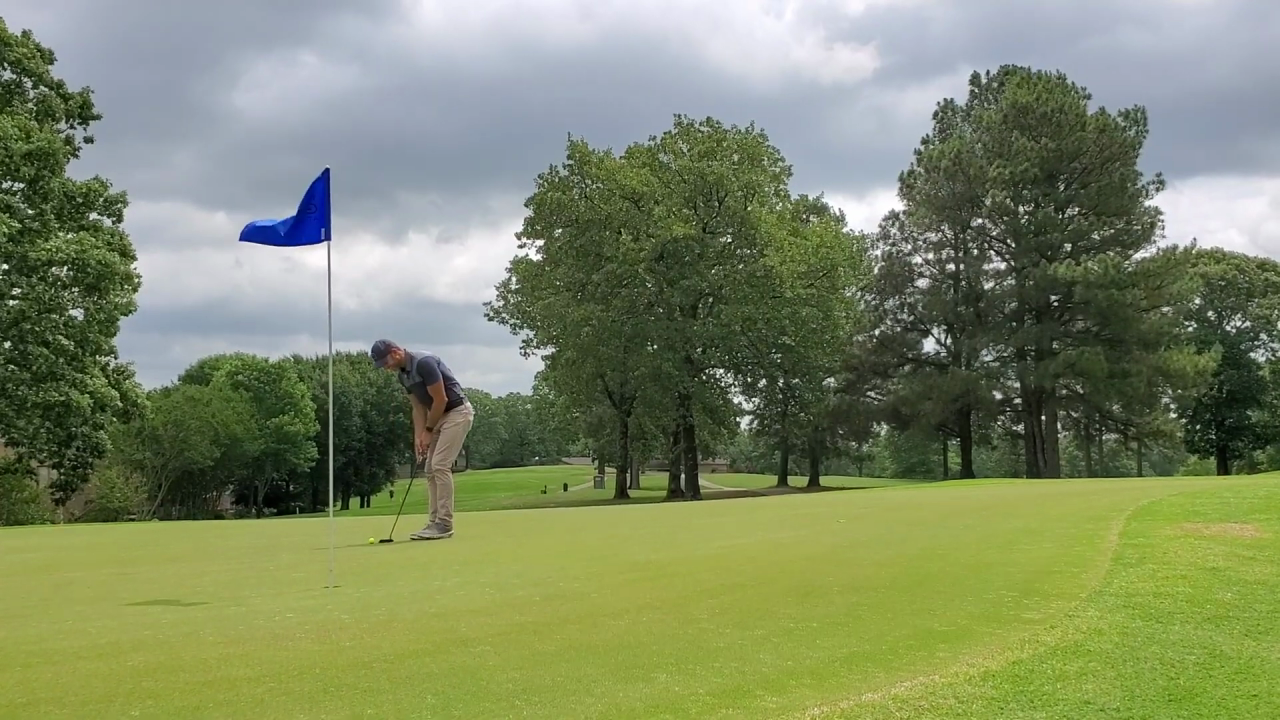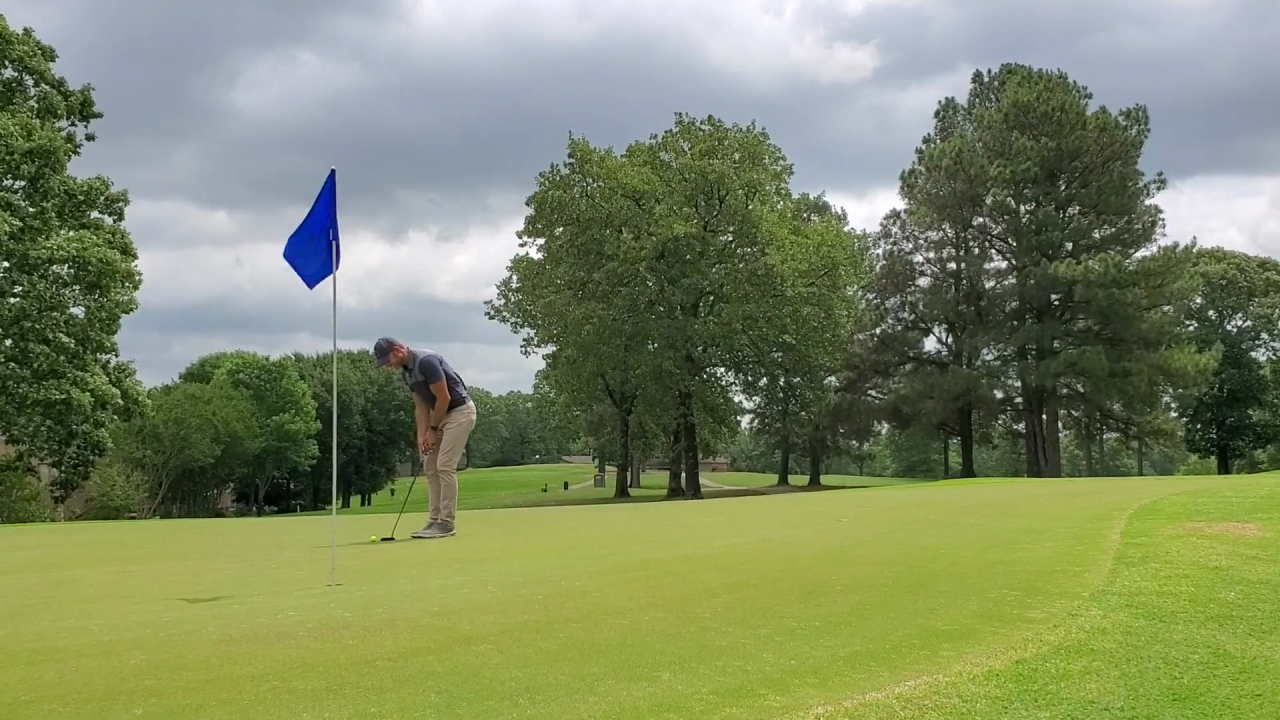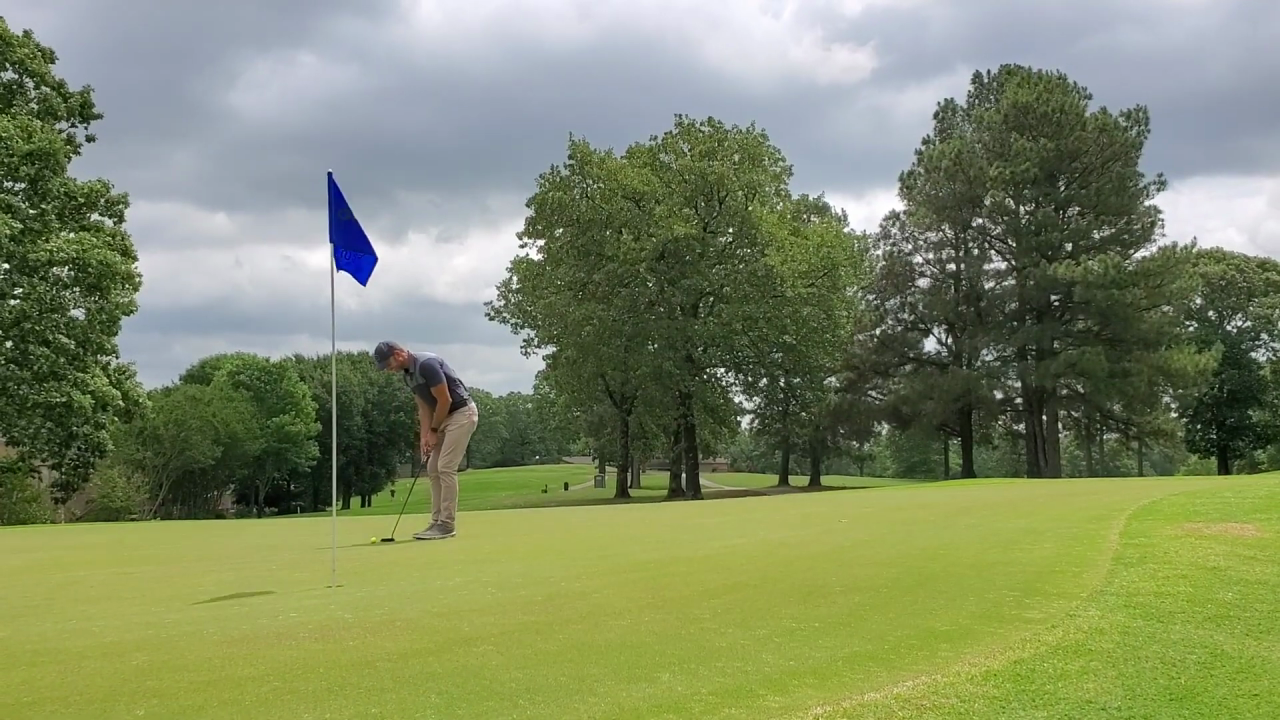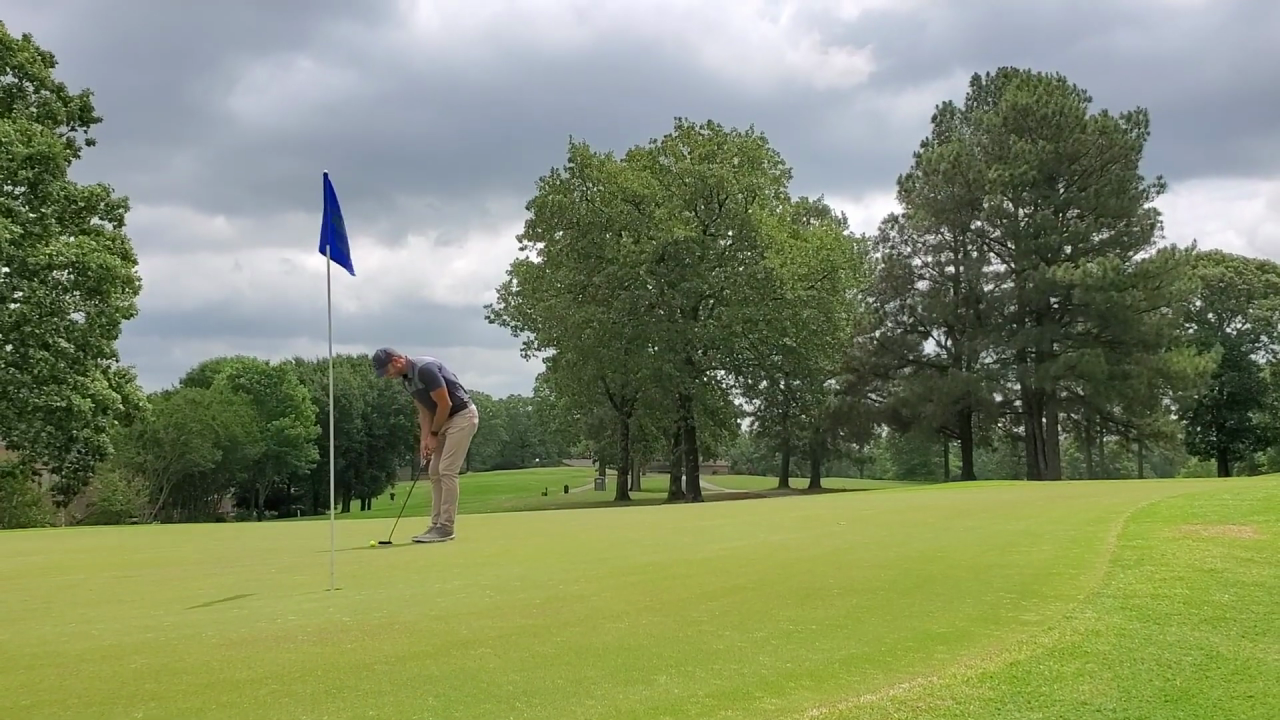
dt=0.2s
person 1, frame 1
left shoulder: (424, 363)
right shoulder: (403, 375)
left elbow: (441, 399)
right elbow: (418, 407)
left wrist: (428, 431)
right wrist: (418, 437)
left hip: (457, 412)
right hip: (440, 416)
left knee: (440, 465)
right knee: (432, 469)
left ankle: (445, 523)
right ankle: (435, 522)
person 1, frame 2
left shoulder: (426, 361)
right shoulder: (406, 372)
left elbow: (444, 398)
right elbow: (421, 406)
left wrist: (433, 430)
right wrist: (421, 435)
left hip: (460, 412)
right hip: (443, 414)
left knee: (445, 466)
right knee: (431, 467)
left ankle: (447, 523)
right ankle: (435, 520)
person 1, frame 3
left shoulder: (427, 364)
right shoulder: (408, 375)
left elbow: (445, 400)
right elbow: (424, 408)
left wrist: (433, 431)
right wrist: (424, 437)
left hip: (462, 413)
right hip: (445, 416)
left knee: (446, 468)
right knee: (434, 469)
left ankle: (447, 524)
right ankle: (437, 522)
person 1, frame 4
left shoulder: (425, 369)
right shoulder: (406, 379)
left elbow: (445, 404)
right elbow: (424, 411)
left wrist: (433, 435)
right wrist: (424, 440)
left hip: (462, 416)
right hip: (446, 420)
left knee: (447, 471)
right knee: (435, 473)
left ankle: (446, 527)
right ankle: (437, 524)
